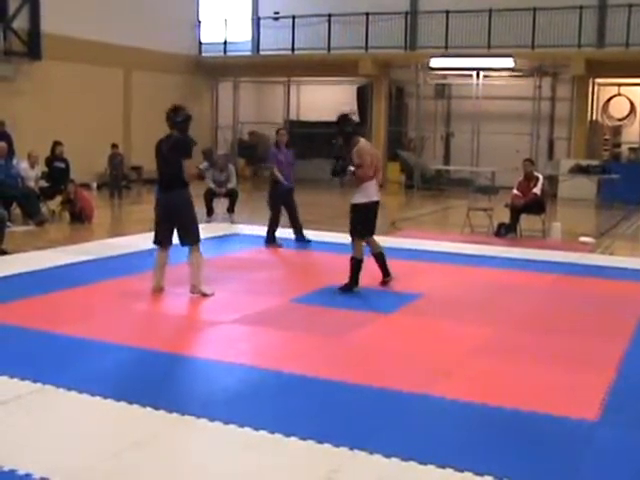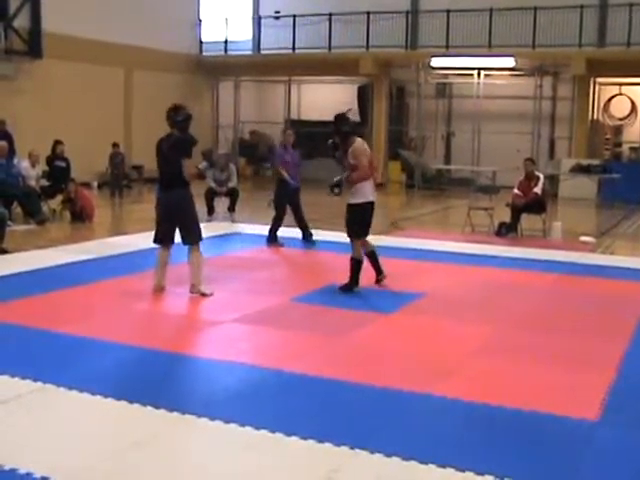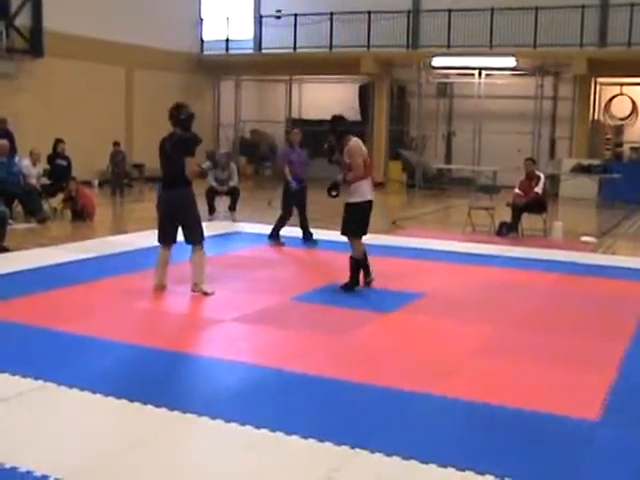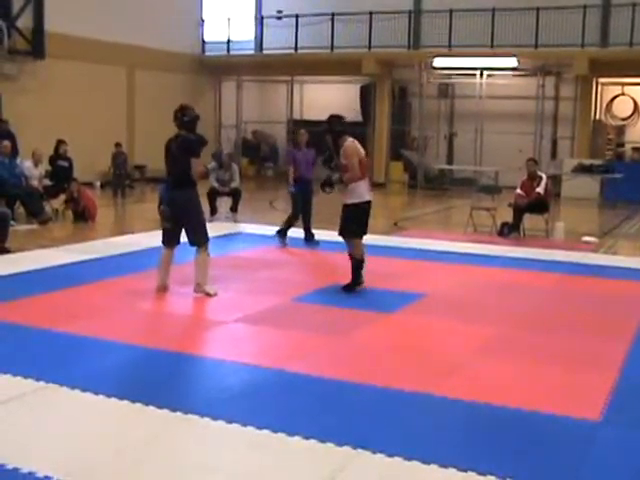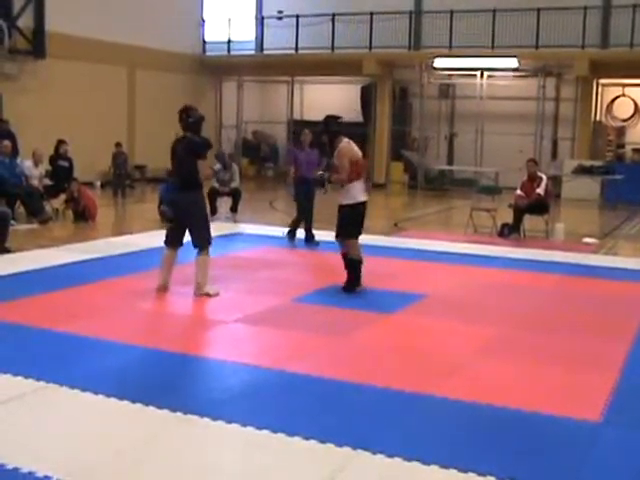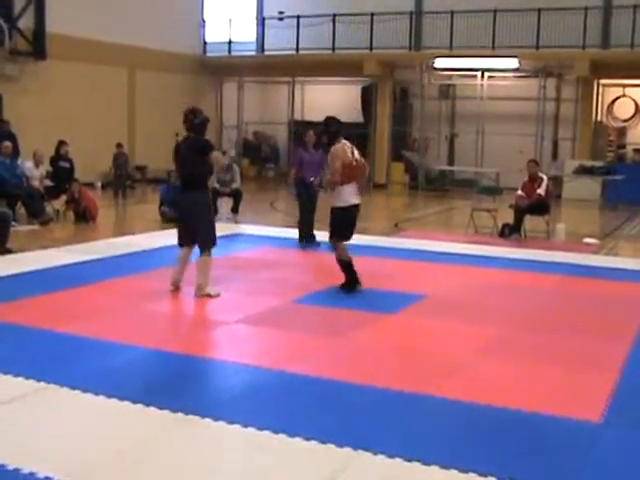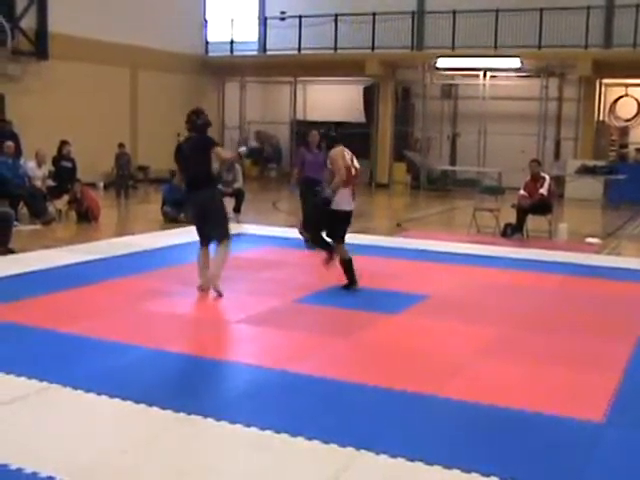
dt=0.1s
person 1, frame 1
left shoulder: (160, 144)
right shoulder: (184, 143)
right elbow: (188, 175)
left hip: (163, 196)
right hip: (180, 196)
left knee: (163, 244)
right knee: (193, 243)
left ankle: (157, 284)
right ankle: (196, 285)
person 1, frame 2
left shoulder: (161, 143)
right shoulder: (183, 143)
right elbow: (187, 175)
left hip: (164, 195)
right hip: (181, 195)
left knee: (165, 243)
right knee: (193, 242)
left ankle: (158, 283)
right ankle: (195, 285)
person 1, frame 3
left shoulder: (164, 142)
right shoulder: (186, 141)
right elbow: (190, 173)
left hip: (166, 194)
right hip: (183, 194)
left knee: (166, 242)
right knee: (197, 242)
left ankle: (159, 282)
right ankle: (197, 284)
person 1, frame 4
left shoulder: (170, 143)
right shoulder: (192, 143)
right elbow: (196, 173)
left hip: (170, 195)
right hip: (188, 196)
left knee: (169, 243)
right knee: (201, 243)
left ankle: (162, 283)
right ankle: (200, 285)
person 1, frame 5
left shoulder: (176, 144)
right shoulder: (197, 145)
right elbow: (203, 176)
left hip: (177, 197)
right hip: (193, 197)
left knee: (172, 244)
right knee: (203, 246)
left ankle: (163, 282)
right ankle: (200, 287)
person 1, frame 6
left shoulder: (179, 146)
right shoulder: (201, 143)
left hip: (183, 198)
right hip: (200, 197)
left knee: (187, 244)
right knee: (206, 246)
left ankle: (176, 278)
right ankle: (202, 287)
person 1, frame 7
left shoulder: (179, 148)
right shoulder: (205, 141)
right elbow: (225, 157)
left hip: (193, 197)
right hip: (210, 194)
left knee: (204, 243)
right knee: (223, 239)
left ankle: (204, 282)
right ankle: (213, 280)
person 2, frame 1
left shoulder: (361, 147)
right shoulder: (358, 146)
left elbow: (368, 172)
left wrist: (351, 171)
left hip: (364, 199)
right hip: (367, 197)
left knee: (357, 239)
right knee: (367, 238)
left ankle: (353, 282)
right ankle: (385, 274)
person 2, frame 2
left shoulder: (357, 147)
right shoulder: (356, 145)
left elbow: (364, 173)
left wrist: (345, 178)
left hip: (361, 198)
right hip: (360, 197)
left knee: (356, 239)
right knee: (361, 239)
left ankle: (353, 281)
right ankle: (378, 272)
person 2, frame 3
left shoulder: (352, 146)
right shoulder: (353, 143)
left elbow: (358, 173)
left wrist: (341, 180)
right wrist: (337, 157)
left hip: (359, 198)
right hip: (359, 197)
left knee: (354, 238)
right knee: (354, 237)
left ankle: (354, 281)
right ankle: (366, 274)
person 2, frame 4
left shoulder: (347, 148)
right shoulder: (352, 144)
left elbow: (353, 175)
left wrist: (335, 178)
right wrist: (337, 169)
left hip: (357, 199)
right hip: (359, 197)
left knee: (354, 239)
right knee: (349, 238)
left ankle: (356, 280)
right ankle: (357, 278)
person 2, frame 5
left shoulder: (342, 148)
right shoulder: (349, 145)
left elbow: (343, 177)
left wrist: (327, 177)
right wrist: (333, 173)
left hip: (351, 200)
right hip: (356, 198)
left knee: (349, 240)
right knee: (343, 239)
left ankle: (355, 281)
right ankle: (354, 279)
person 2, frame 6
left shoulder: (336, 150)
right shoulder: (350, 148)
left elbow: (333, 179)
right elbow: (364, 170)
left hip: (342, 202)
right hip: (352, 201)
left knee: (336, 243)
right knee: (338, 241)
left ankle: (352, 280)
right ankle: (351, 280)
person 2, frame 7
left shoulder: (335, 153)
right shoulder: (349, 155)
left elbow: (340, 177)
left wrist: (328, 192)
left hip: (335, 203)
right hip: (346, 205)
left knee: (311, 231)
right knee: (338, 243)
left ankle: (330, 250)
right ankle: (351, 280)
